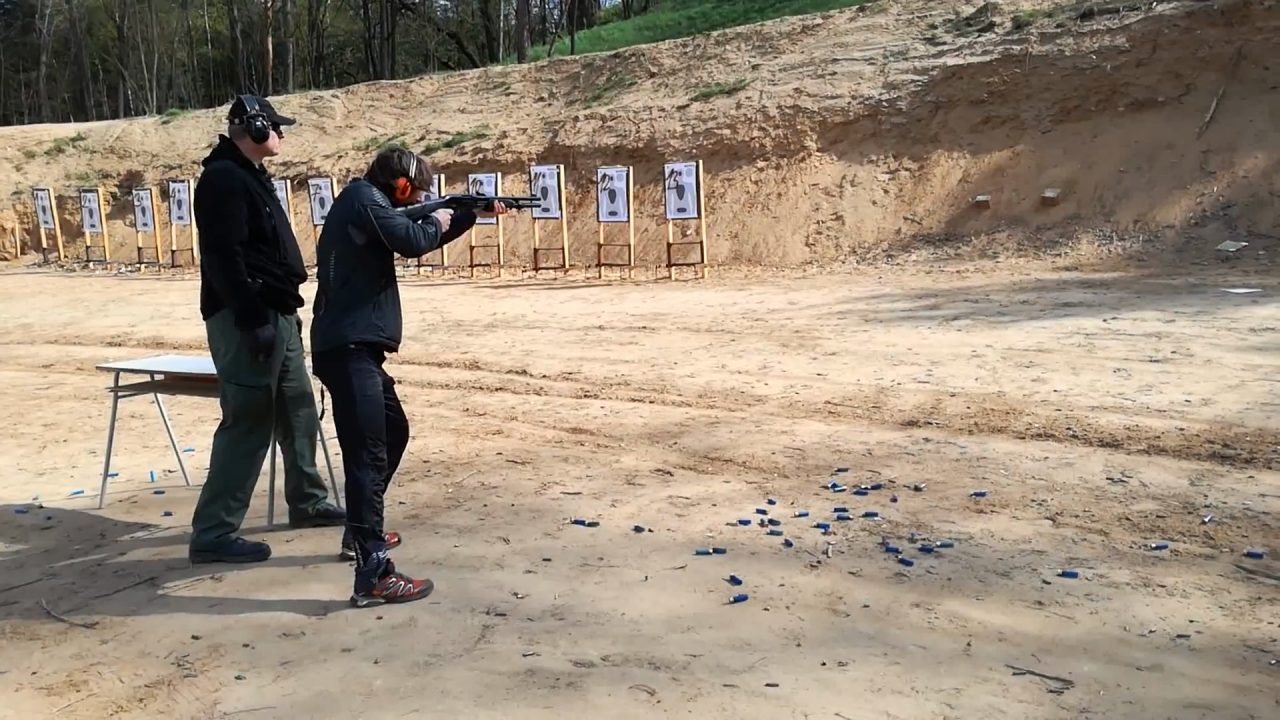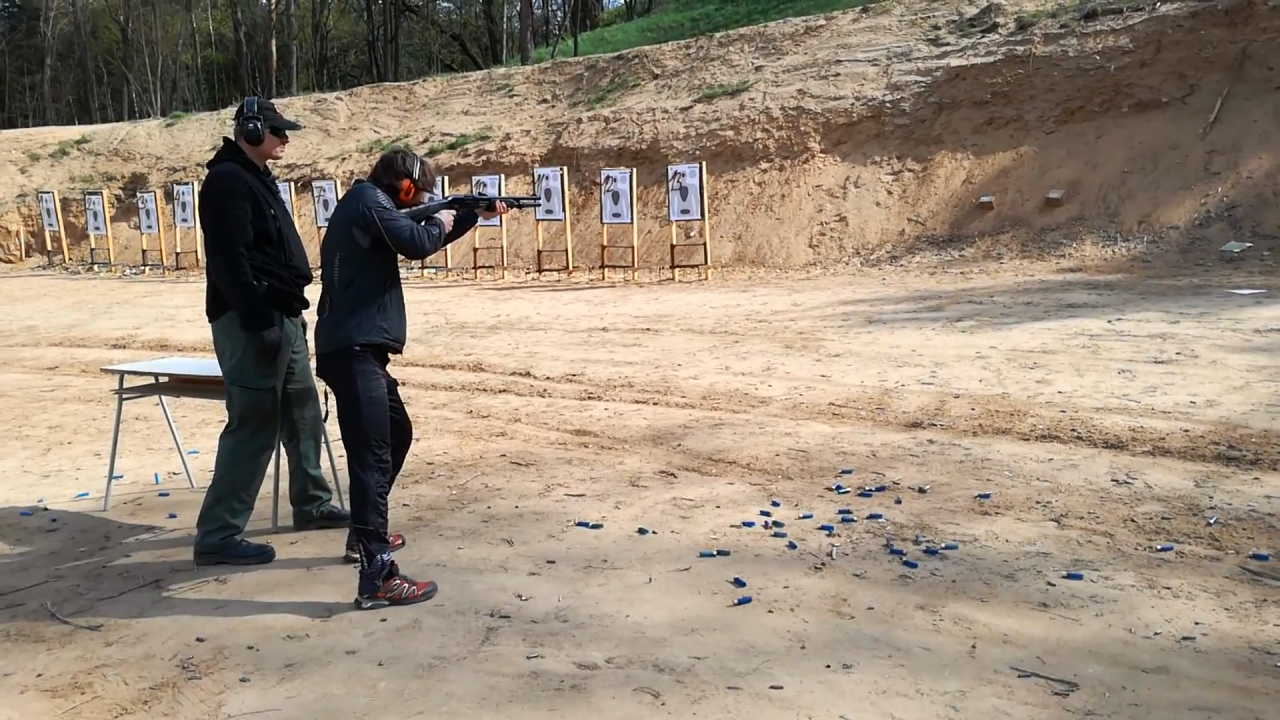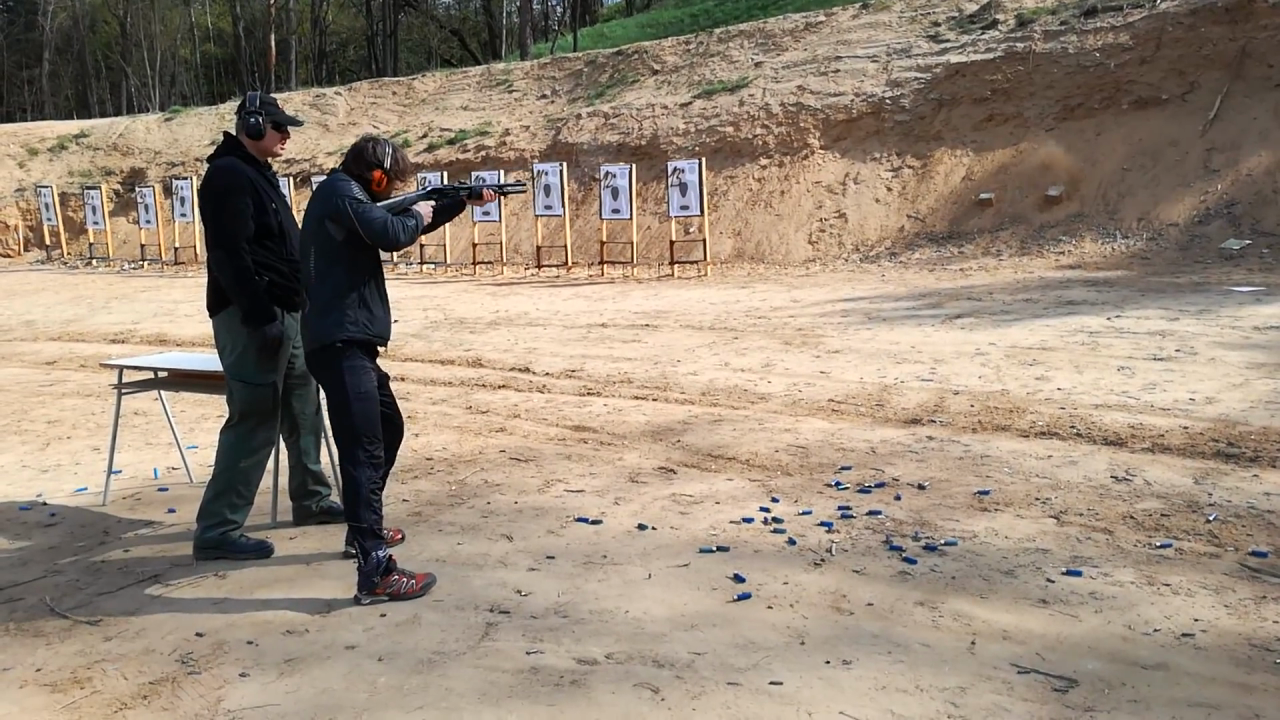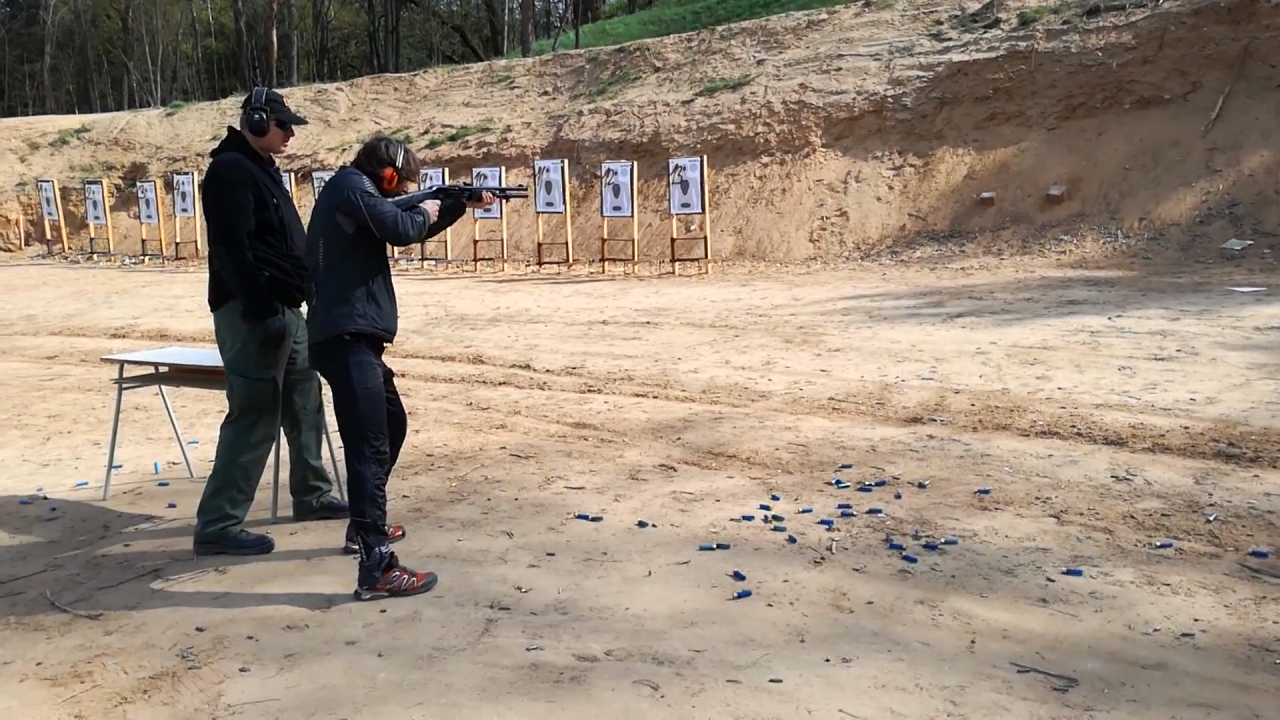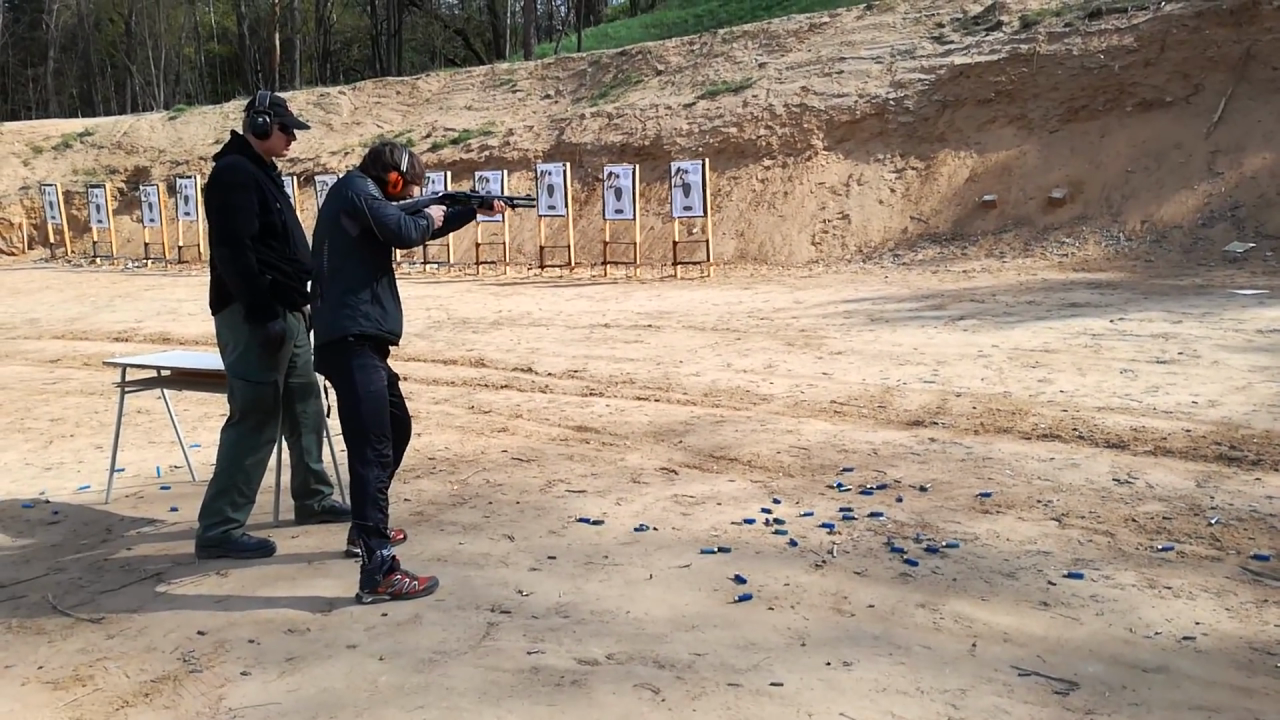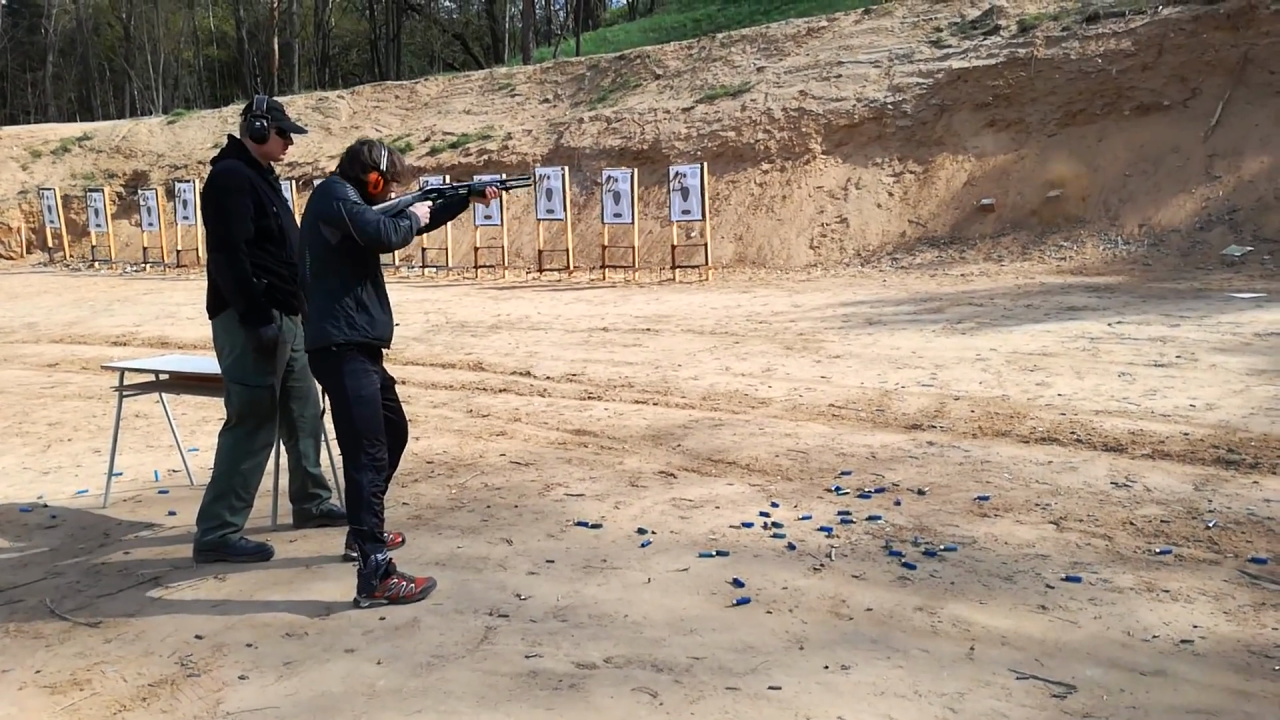
dt=0.7s
person 1, frame 1
left shoulder: (251, 175)
right shoulder: (223, 178)
right elbow: (223, 259)
left wrist: (282, 311)
right wrist: (253, 321)
left hip: (276, 315)
right hip: (247, 320)
left knee: (298, 412)
right knee: (248, 423)
left ankle: (307, 502)
right ankle: (213, 533)
person 1, frame 2
left shoulder: (256, 177)
right shoulder: (227, 180)
right elbow: (229, 261)
left wrist: (290, 312)
right wrist: (259, 322)
left hip: (281, 316)
right hip: (251, 321)
left knee: (303, 415)
right knee: (253, 425)
left ankle: (312, 504)
right ankle: (217, 535)
person 1, frame 3
left shoulder: (257, 172)
right shoulder: (228, 176)
right elbow: (230, 256)
left wrist: (289, 309)
right wrist: (261, 317)
left hip: (283, 311)
right hip: (253, 317)
left knee: (304, 409)
right knee: (255, 420)
left ankle: (311, 500)
right ankle: (217, 530)
person 1, frame 4
left shoulder: (261, 168)
right shoulder: (231, 170)
right elbow: (231, 250)
left wrist: (289, 305)
right wrist: (261, 312)
left hip: (285, 308)
right hip: (253, 312)
left knee: (304, 404)
right knee: (255, 416)
left ankle: (311, 495)
right ankle: (217, 525)
person 1, frame 5
left shoulder: (262, 171)
right shoulder: (234, 174)
right elbow: (234, 253)
left wrist: (293, 307)
right wrist: (264, 315)
left hip: (286, 312)
right hip: (254, 316)
left knee: (305, 409)
right knee: (255, 419)
left ankle: (313, 499)
right ankle: (219, 529)
person 1, frame 6
left shoulder: (260, 176)
right shoulder: (230, 177)
right elbow: (229, 257)
left wrist: (291, 308)
right wrist: (256, 318)
left hip: (284, 315)
right hip: (251, 319)
left knee: (302, 413)
right knee: (252, 423)
left ankle: (311, 503)
right ankle: (217, 533)
person 2, frame 1
left shoulder: (369, 203)
right shoulder: (363, 197)
left elbow: (411, 235)
right elbow: (412, 241)
left wrist: (473, 214)
right wrist: (436, 221)
left hip: (358, 344)
right hip: (348, 348)
left knee: (393, 433)
right knee: (368, 454)
left ankle: (361, 533)
right ankle: (373, 576)
person 2, frame 2
left shoulder: (370, 204)
right shoulder: (368, 199)
left elbow: (415, 236)
right elbow: (417, 243)
left wrist: (476, 214)
right wrist: (440, 223)
left hip: (360, 346)
right hip: (353, 349)
left knee: (396, 437)
right knee: (373, 457)
left ankle: (367, 533)
right ankle: (377, 577)
person 2, frame 3
left shoulder: (349, 196)
right shoulder: (340, 191)
left elbow: (403, 223)
right elbow: (391, 235)
left wrist: (464, 201)
right wrist: (416, 215)
left hip: (352, 341)
right hip: (340, 344)
left knee: (388, 430)
right knee: (364, 452)
left ankle: (364, 529)
right ankle: (376, 572)
person 2, frame 4
left shoulder: (358, 192)
right shoulder: (351, 184)
left elbow: (408, 233)
right elbow: (402, 229)
left wrist: (463, 205)
right wrist: (424, 213)
left hip: (356, 335)
right hip: (346, 338)
left knee: (392, 428)
right knee: (370, 446)
left ankle: (365, 523)
right ankle: (377, 568)
person 2, frame 5
left shoulder: (370, 199)
right shoulder: (355, 188)
left elbow: (414, 222)
right elbow: (403, 232)
left wrist: (475, 210)
right wrist: (427, 217)
left hip: (363, 339)
right hip: (351, 341)
left knee: (396, 430)
right knee: (372, 449)
left ankle: (367, 527)
right ankle: (379, 571)
person 2, frame 6
left shoulder: (350, 200)
right shoulder: (335, 194)
left elbow: (411, 223)
right elbow: (384, 236)
left wrist: (466, 199)
right wrist: (411, 217)
left hip: (359, 344)
right hip: (342, 347)
left knee: (393, 435)
right knee: (368, 455)
left ankle: (365, 532)
right ankle: (376, 576)
